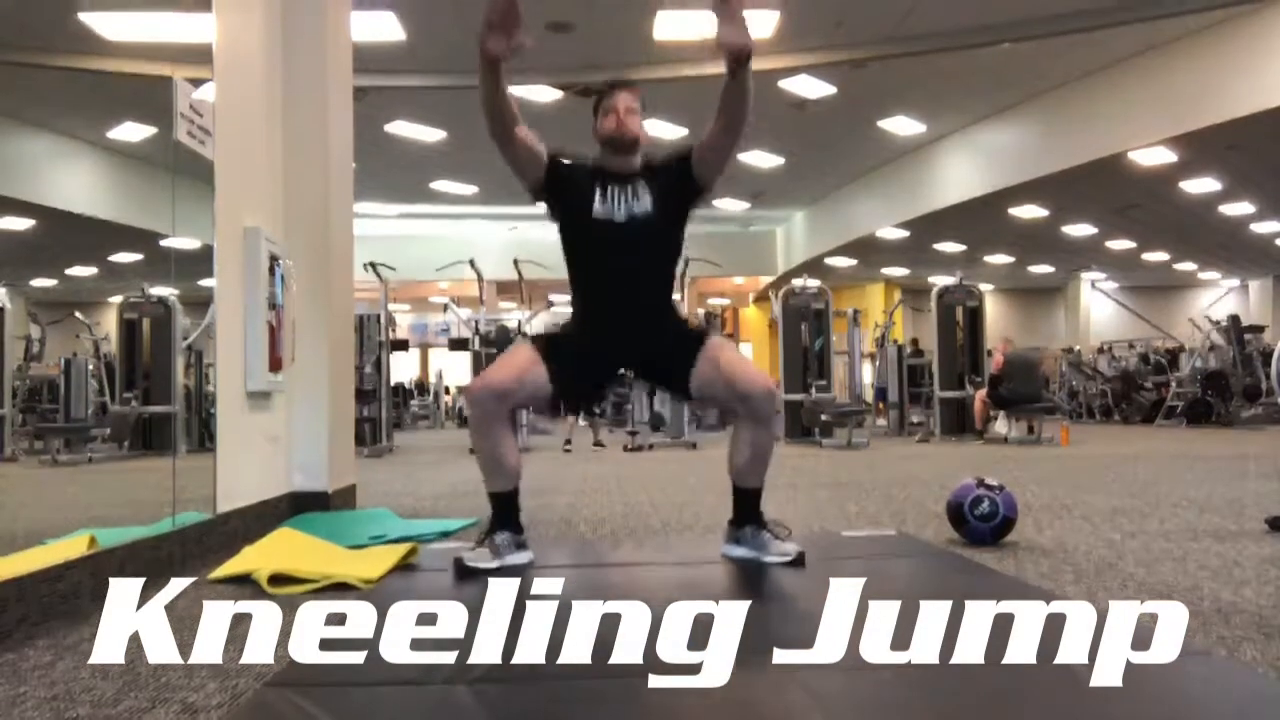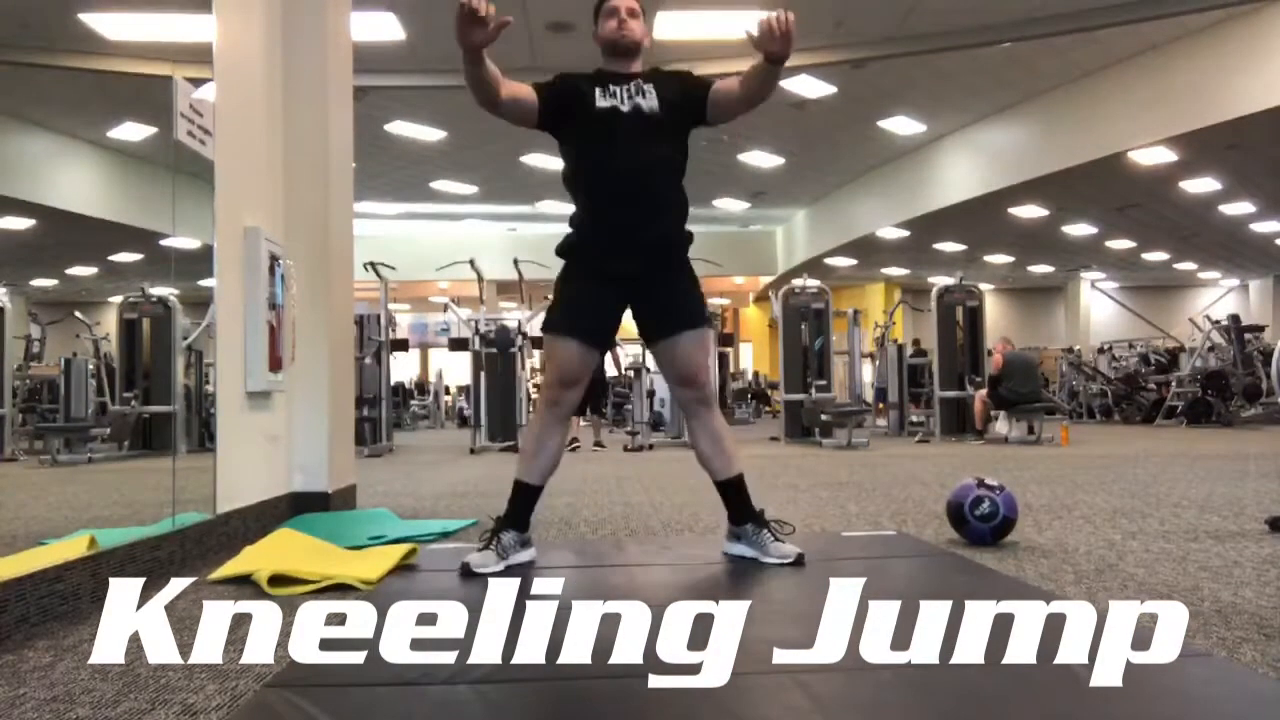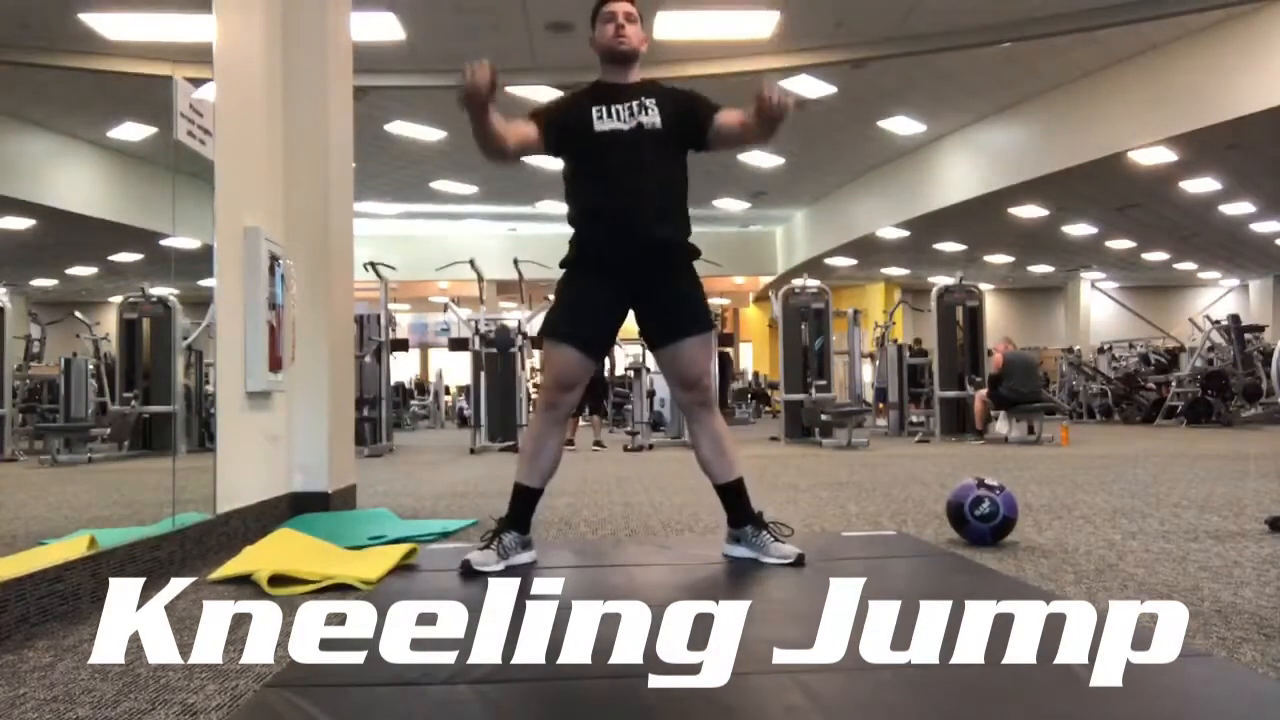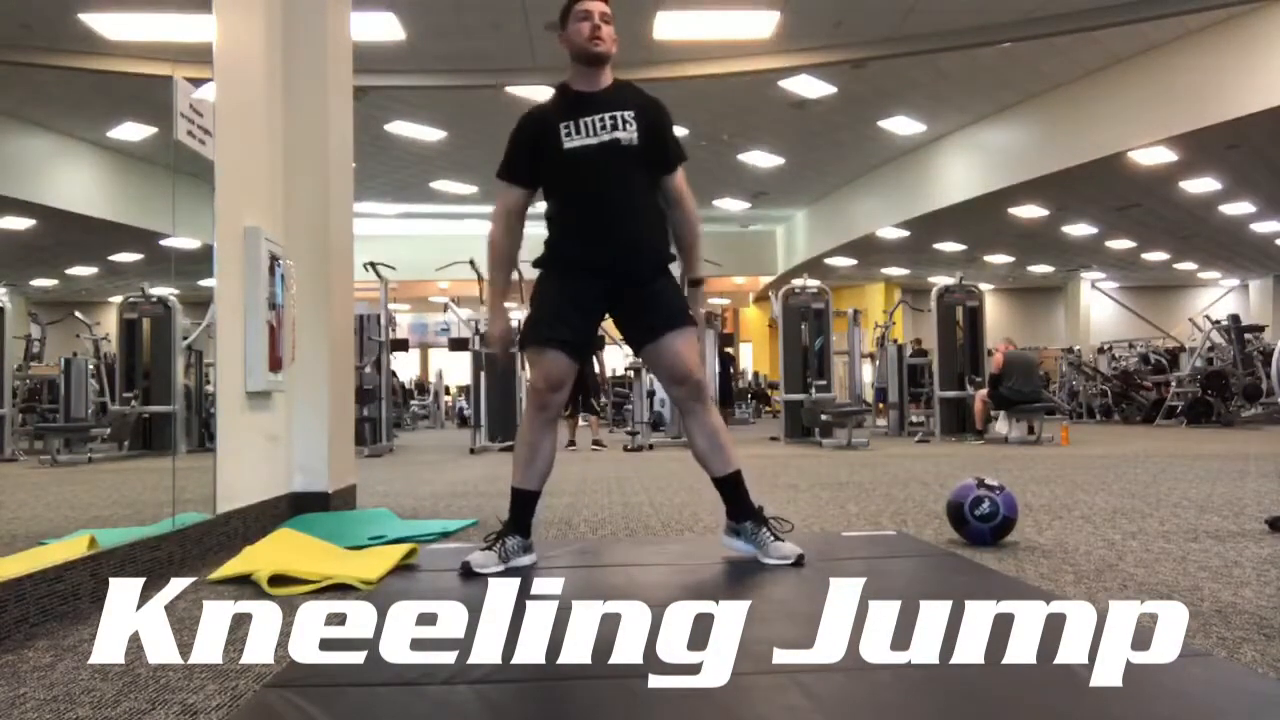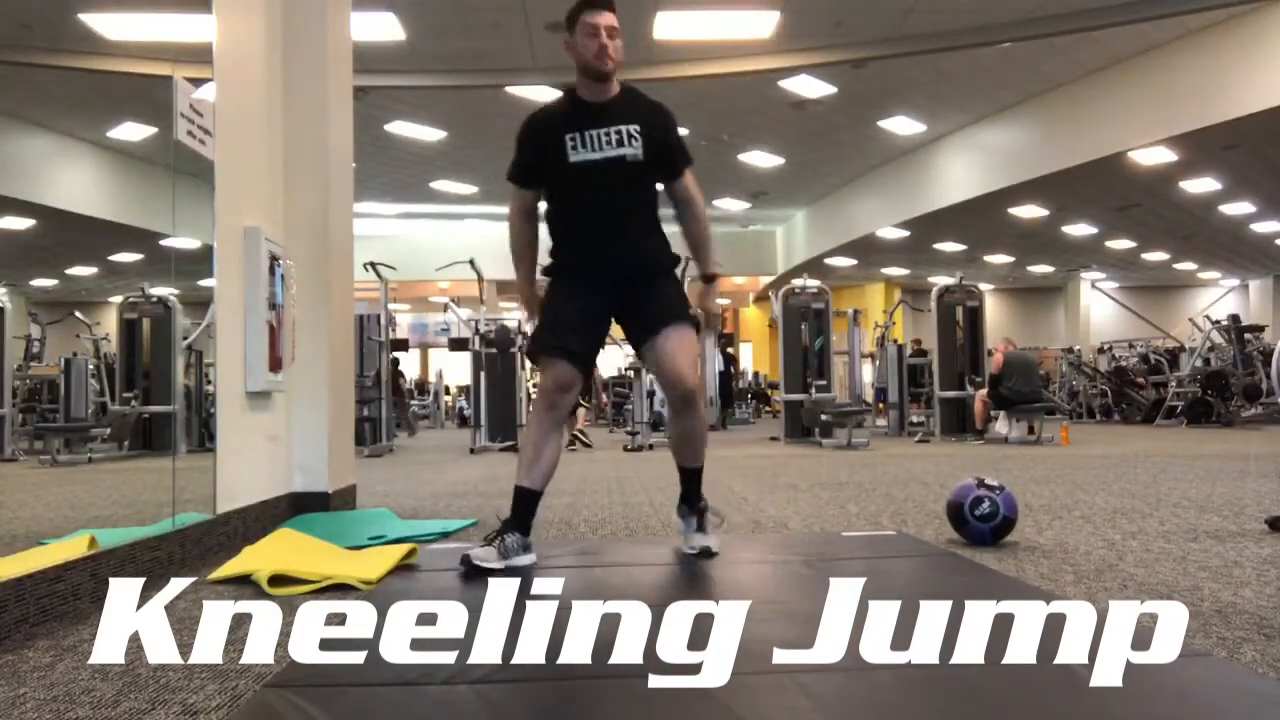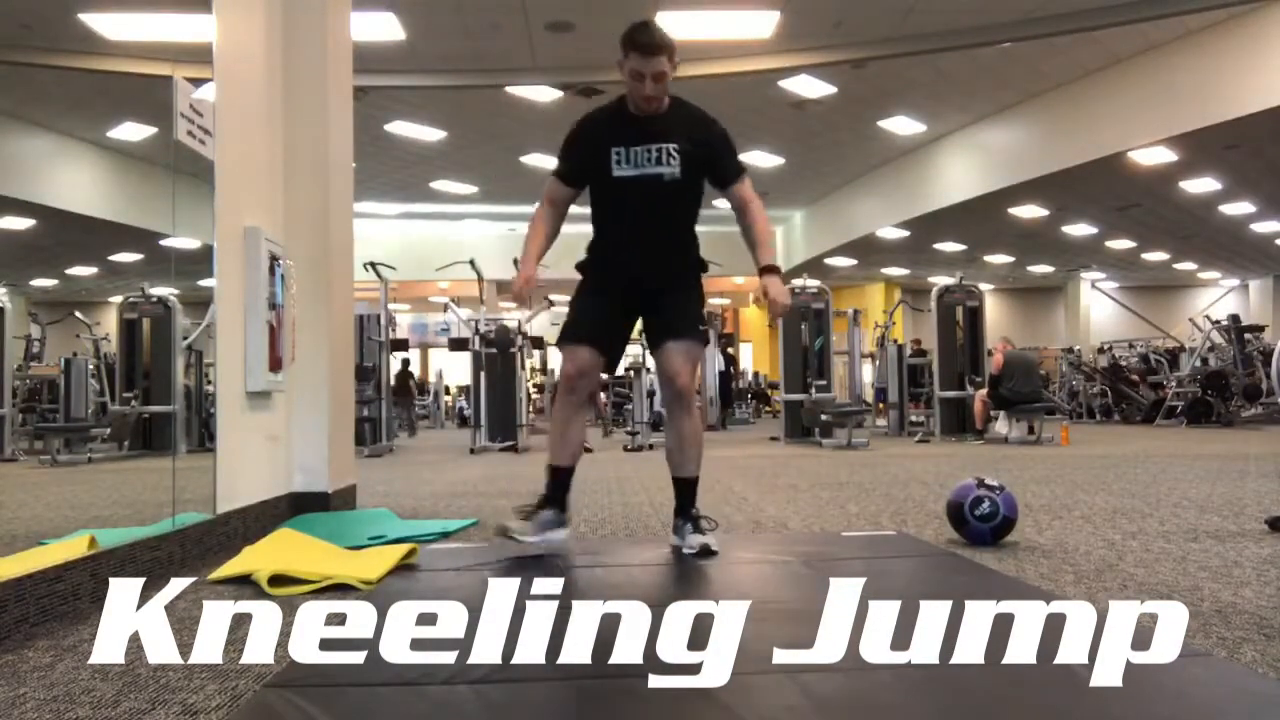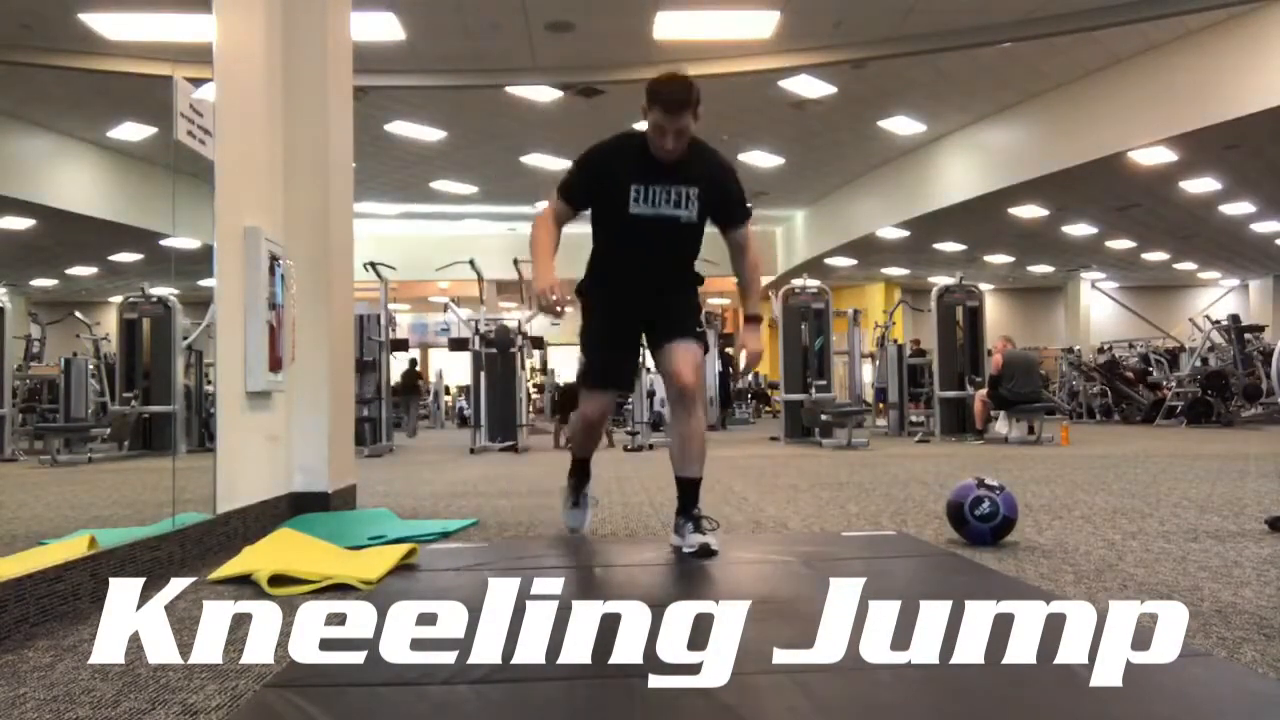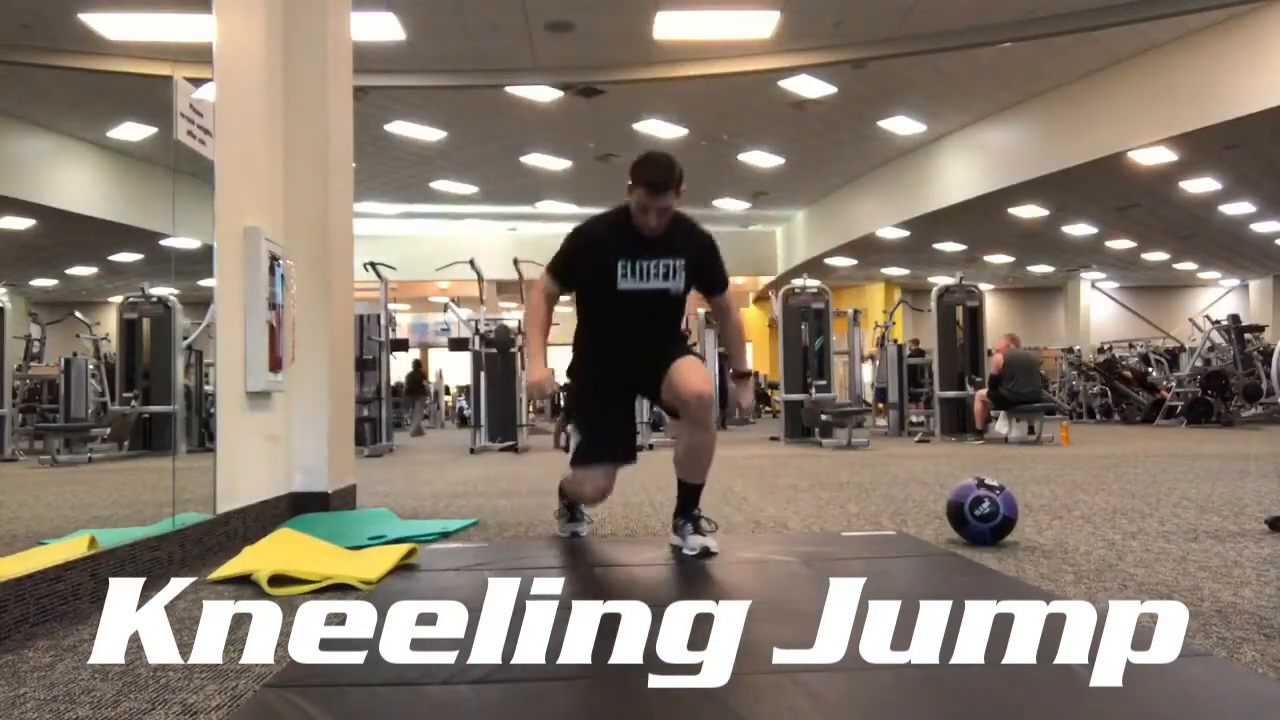
dt=0.3s
person 1, frame 1
left shoulder: (673, 178)
right shoulder: (570, 181)
left elbow: (727, 135)
right elbow: (507, 138)
left wrist: (738, 66)
right wrist: (491, 69)
left hip: (662, 334)
right hip: (589, 340)
left knee: (758, 394)
right knee: (488, 393)
left ankle: (747, 526)
right ankle: (505, 532)
person 1, frame 2
left shoulder: (676, 89)
right shoulder: (571, 92)
left elbow: (745, 94)
right elbow: (496, 98)
left wrist: (773, 60)
right wrist: (474, 52)
left hip: (664, 261)
right hip: (592, 262)
left knee: (696, 393)
right knee: (559, 393)
left ankle: (745, 524)
right ankle: (513, 530)
person 1, frame 3
left shoulder: (675, 102)
right shoulder: (571, 109)
left elbow: (737, 130)
right elbow: (506, 143)
left wrist: (767, 115)
right wrist: (480, 110)
left hip: (668, 266)
right hip: (593, 269)
left knee: (699, 396)
right knee: (556, 395)
left ankle: (745, 526)
right ankle: (514, 532)
person 1, frame 4
left shoulder: (646, 109)
right shoulder: (539, 122)
left elbow: (677, 197)
right elbow: (509, 210)
left wrist: (695, 277)
right wrist: (497, 303)
left hip: (644, 270)
right hip: (570, 273)
left knee: (691, 387)
right knee: (544, 394)
left ankle: (745, 518)
right ankle: (516, 534)
person 1, frame 5
left shoulder: (651, 117)
right shoulder: (543, 127)
left elbow: (687, 200)
right elbow: (523, 212)
left wrist: (709, 277)
right wrist: (529, 291)
left hip: (648, 273)
right hip: (576, 278)
left knee: (685, 384)
right knee: (553, 396)
left ankle: (693, 508)
right ankle: (515, 535)
person 1, frame 6
left shoulder: (700, 129)
right shoulder: (592, 130)
left elbow: (745, 201)
right elbow: (554, 201)
left wrist: (768, 270)
right wrist: (529, 262)
left hip: (675, 276)
right hip: (609, 274)
left knee: (679, 386)
right knee: (575, 378)
left ankle: (687, 517)
right ankle: (553, 506)
person 1, frame 7
left shoulder: (714, 171)
right shoulder: (606, 159)
left elbow: (741, 246)
right elbow: (551, 217)
left wrist: (753, 320)
right wrist: (543, 270)
left hip: (674, 294)
right hip: (611, 292)
left knee: (686, 384)
right knee: (595, 409)
left ankle: (687, 515)
right ankle: (579, 479)
person 1, frame 8
left shoulder: (695, 242)
right shoulder: (593, 238)
left elbow: (723, 308)
right elbow: (543, 293)
left wrist: (741, 377)
right wrist: (537, 362)
left hip: (663, 350)
right hip: (601, 362)
left knee: (699, 393)
right knee: (593, 488)
left ankle: (686, 517)
right ankle: (569, 498)
